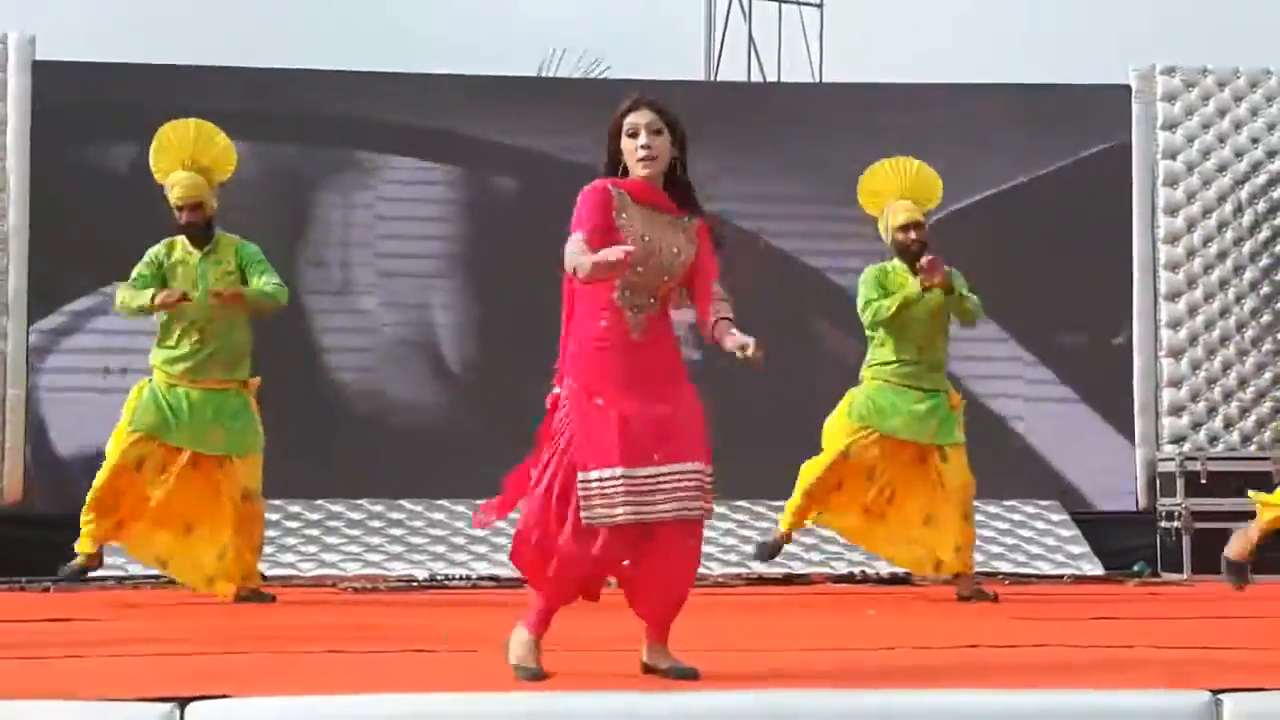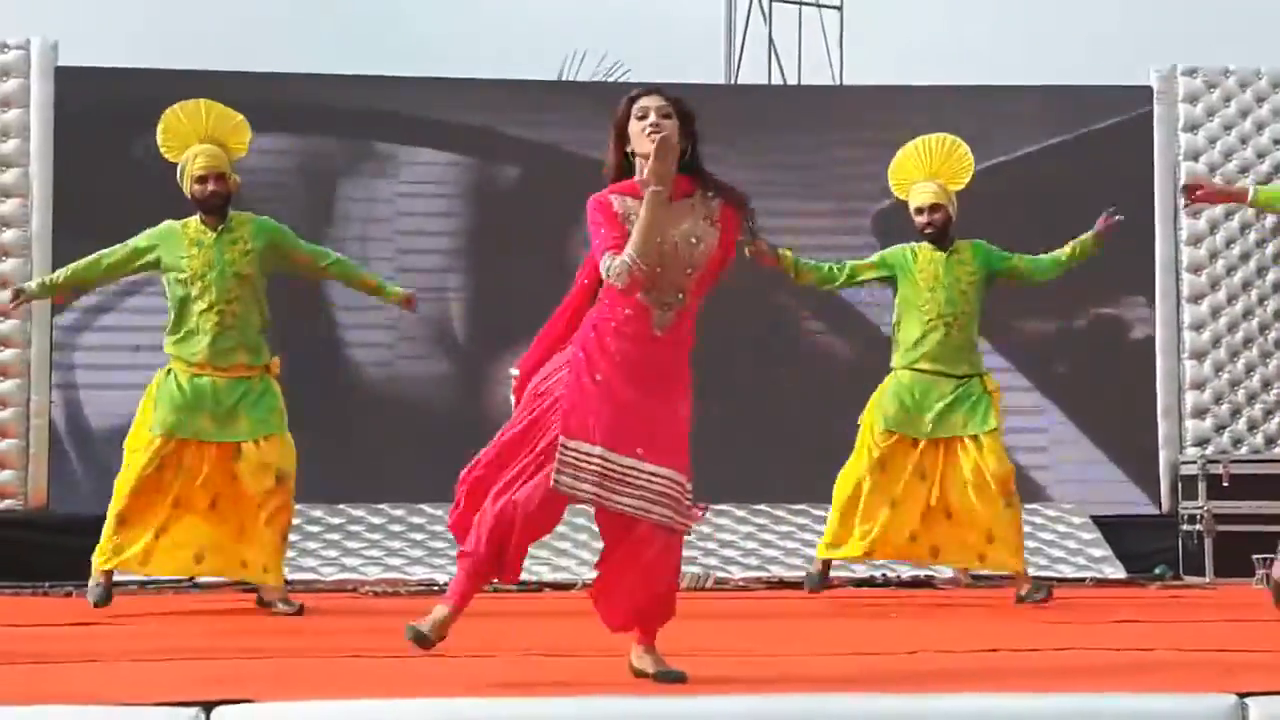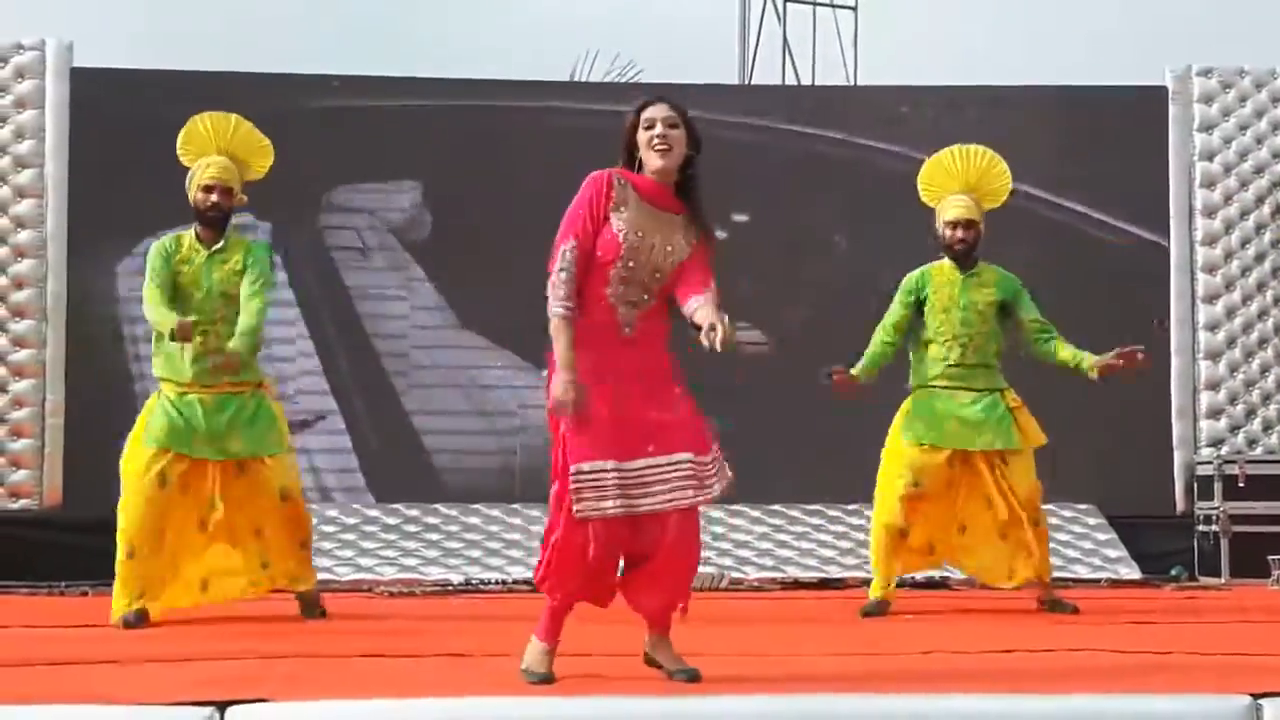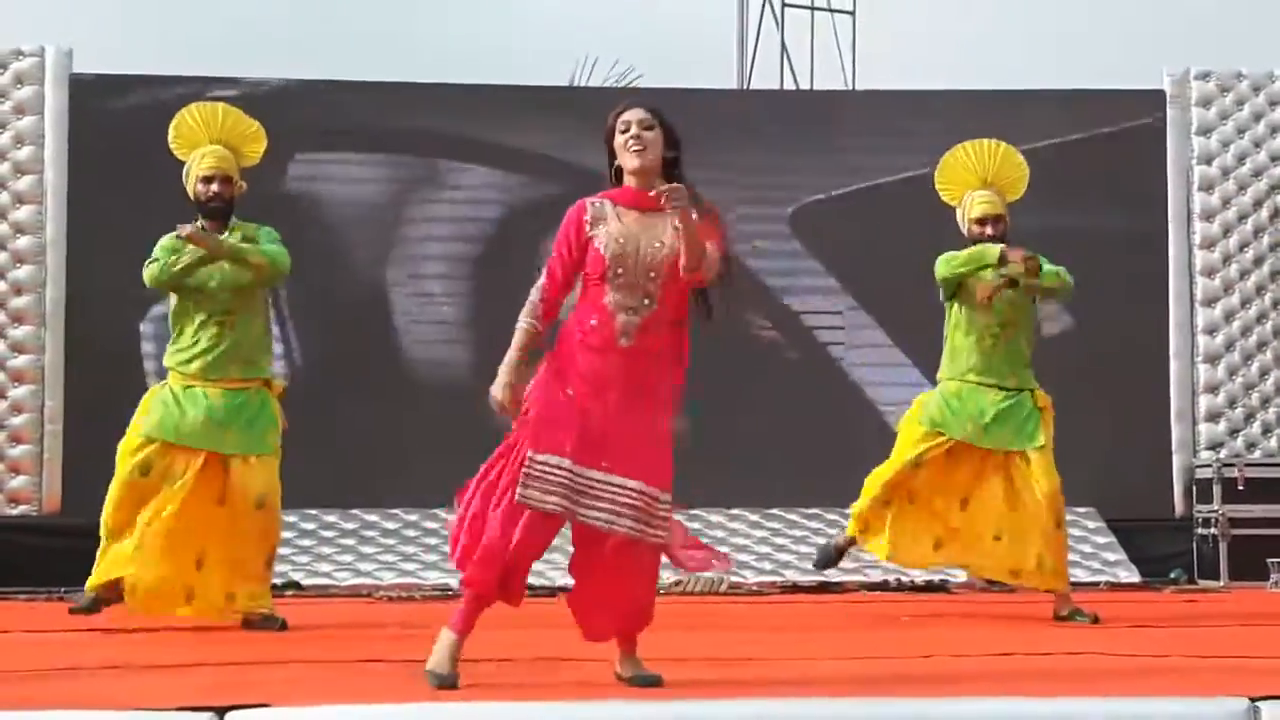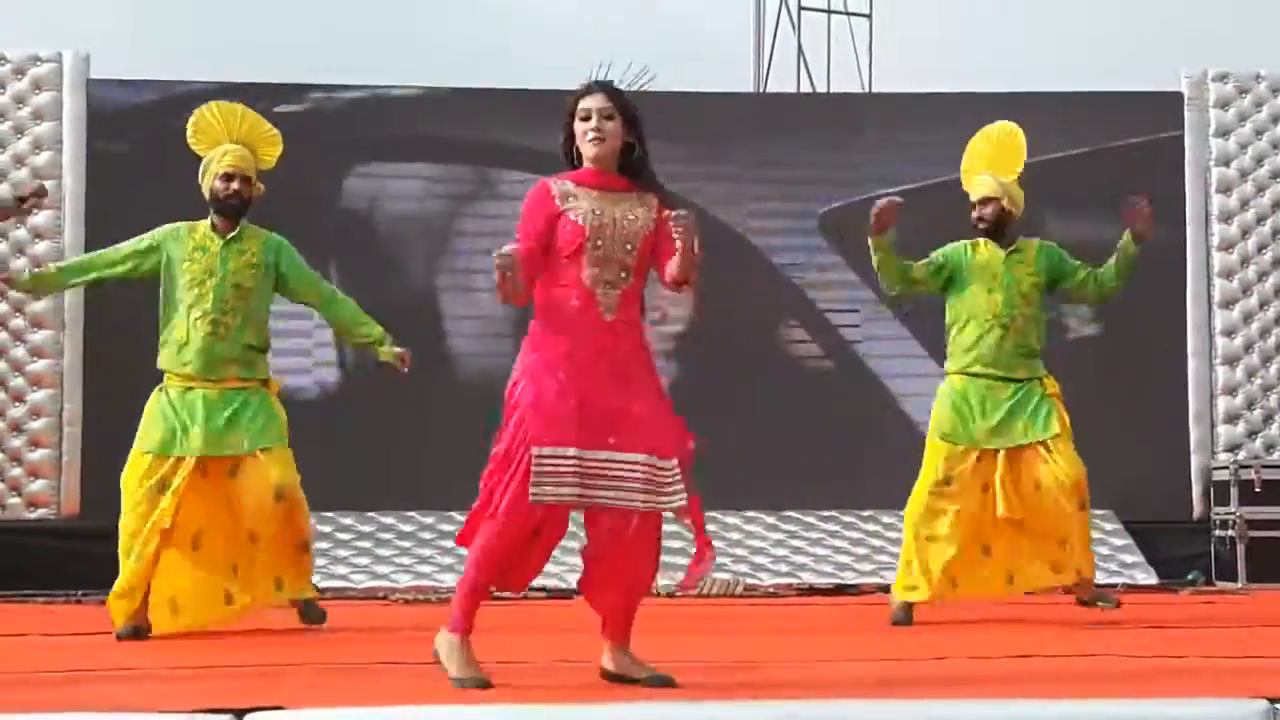
dt=0.4s
person 1, frame 1
left shoulder: (691, 226)
right shoulder: (598, 196)
left elbow: (710, 305)
right elbow: (578, 263)
left wrist: (736, 338)
right wrist: (618, 258)
left hip: (662, 383)
right hip: (595, 381)
left knee: (673, 521)
right knee: (599, 517)
left ankle: (656, 645)
right ankle: (530, 629)
person 1, frame 2
left shoulder: (720, 208)
right shoulder: (606, 206)
right elbow: (621, 279)
right wrist: (652, 204)
left hip: (663, 382)
right hip: (596, 366)
left knee: (651, 519)
right knee: (535, 487)
left ankle: (642, 646)
right ankle: (449, 607)
person 1, frame 3
left shoulder: (690, 226)
right shoulder: (603, 188)
left elbow: (693, 288)
right elbow: (562, 279)
left wrist: (712, 319)
right wrist: (563, 369)
left hip: (651, 377)
right hip: (585, 374)
left knee: (672, 513)
right knee: (590, 513)
left ankle: (658, 639)
right ankle: (544, 639)
person 1, frame 4
left shoulder: (689, 218)
right shoulder: (586, 213)
left elbow: (704, 271)
right elbow: (548, 294)
left wrist: (690, 215)
right wrist: (509, 367)
left hip: (642, 393)
right hip: (571, 380)
left knee: (629, 524)
right knee: (524, 507)
left ankle: (627, 652)
right ankle: (456, 632)
person 1, frame 5
left shoulder: (648, 204)
right shoulder: (550, 195)
left elbow: (677, 278)
right elbow: (515, 287)
left wrist: (686, 256)
right wrist: (507, 269)
left hip: (625, 369)
right hip: (555, 364)
left knee: (630, 509)
right knee: (523, 500)
left ankle: (617, 650)
right ankle: (456, 633)
person 2, frame 1
left shoulder: (241, 253)
right shoulder: (162, 255)
left elbow: (275, 294)
right elbow: (127, 296)
left wrist: (236, 295)
right wrist: (157, 298)
left hip: (226, 398)
right hip: (163, 393)
left knee: (241, 494)
right knee: (120, 472)
left ankle: (244, 582)
right ankle: (89, 549)
person 2, frame 2
left shoulder: (261, 232)
right shoulder: (167, 238)
left elbow: (322, 261)
right elbow: (107, 263)
left wrist: (385, 287)
right wrist: (46, 285)
left hip: (249, 387)
right hip: (184, 383)
left knee: (272, 480)
right knee: (148, 474)
left ankle: (267, 581)
right ankle: (108, 564)
person 2, frame 3
left shoulder: (252, 253)
right shoulder: (165, 248)
left elbow: (256, 306)
right elbow: (154, 300)
left wrist: (237, 347)
right wrist: (175, 326)
left hip: (242, 401)
right hip: (177, 402)
left knee: (282, 496)
right knee: (150, 503)
left ankle: (301, 583)
right ankle: (135, 599)
person 2, frame 4
left shoulder: (259, 238)
right shoulder: (172, 244)
left elbow: (278, 266)
right elbow: (156, 279)
left wrist: (223, 242)
right wrist: (204, 246)
left hip: (246, 399)
right hip: (183, 394)
left knee: (256, 504)
right knee: (135, 486)
left ankle: (252, 603)
right ankle: (109, 581)
person 2, frame 5
left shoulder: (271, 246)
right shoulder: (172, 238)
left elbow: (324, 298)
right elbow: (105, 262)
left wrist: (379, 341)
left hip: (246, 400)
right hip: (180, 399)
left knee: (277, 498)
right knee: (151, 505)
left ankle: (298, 591)
right ankle: (137, 610)
person 3, frame 1
left shoulder: (944, 275)
right shoulder: (873, 275)
left elbow: (971, 314)
right elbow: (873, 318)
left wrist: (948, 287)
right wrist: (917, 285)
left hip: (931, 400)
right hip: (879, 392)
left knee: (955, 487)
right knee: (835, 462)
left ankle: (963, 578)
right ankle: (787, 528)
person 3, frame 2
left shoulder: (980, 255)
right shoulder: (900, 258)
left elbow: (1039, 268)
right elbow: (838, 272)
left wrist: (1090, 240)
right wrist: (785, 259)
left hip: (966, 390)
right hip: (909, 386)
left knee: (992, 478)
right knee: (871, 467)
left ankle: (1020, 579)
right ankle: (827, 557)
person 3, frame 3
left shoulder: (1003, 281)
right shoulder: (920, 280)
left elbow: (1041, 335)
right elbow: (889, 334)
left wrist: (1095, 363)
right wrist: (859, 373)
left hip: (990, 405)
right hip: (930, 403)
left knee: (1019, 495)
right knee: (901, 492)
left ankle: (1044, 589)
right ankle: (882, 588)
person 3, frame 4
left shoulder: (1026, 266)
right shoulder: (956, 261)
left elbow: (1063, 283)
right elbow: (947, 271)
left wrist: (1016, 276)
right wrist: (1004, 253)
left hip: (1016, 403)
right hip: (956, 396)
left knee: (1043, 496)
right knee: (900, 471)
left ankle: (1061, 599)
right ankle: (851, 536)
person 3, frame 5
left shoulder: (1042, 255)
right shoulder: (957, 256)
left elbow: (1099, 286)
right elbow: (896, 279)
left wrist: (1132, 239)
right wrist: (880, 235)
left hip: (1026, 394)
right hip: (967, 394)
left knee: (1065, 482)
right knee: (939, 492)
left ankle: (1084, 585)
right ankle: (909, 595)
